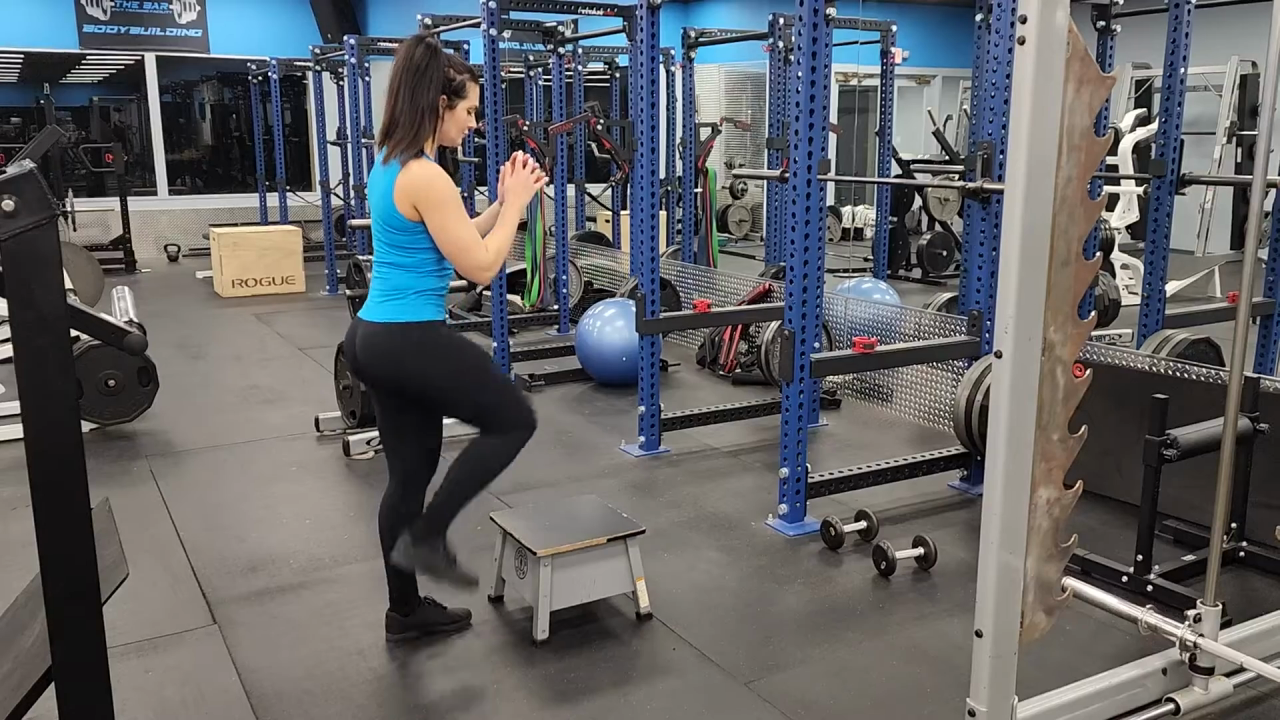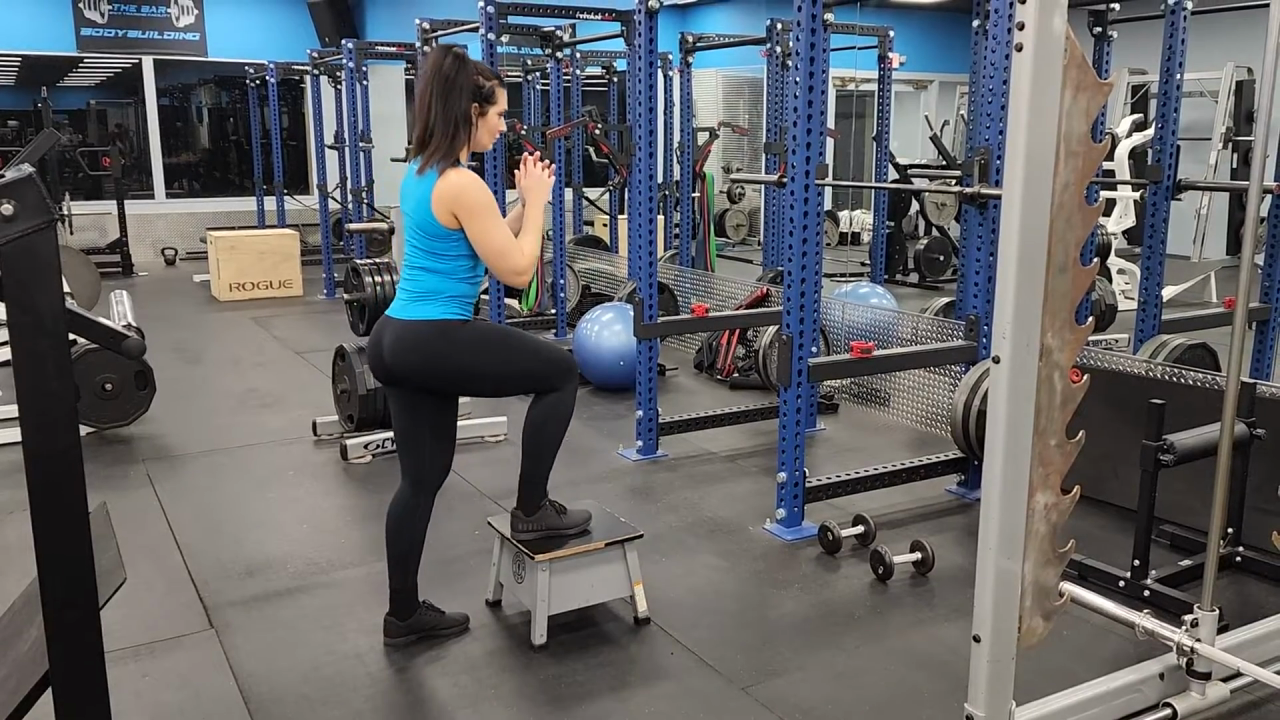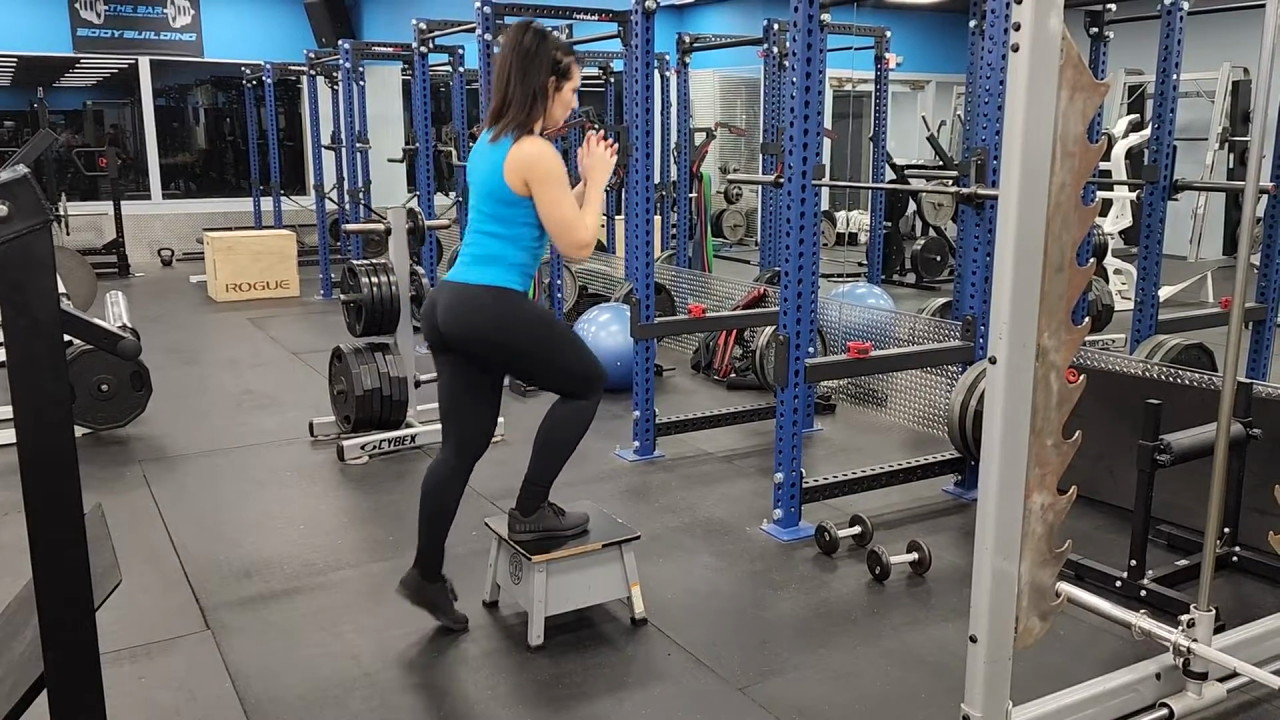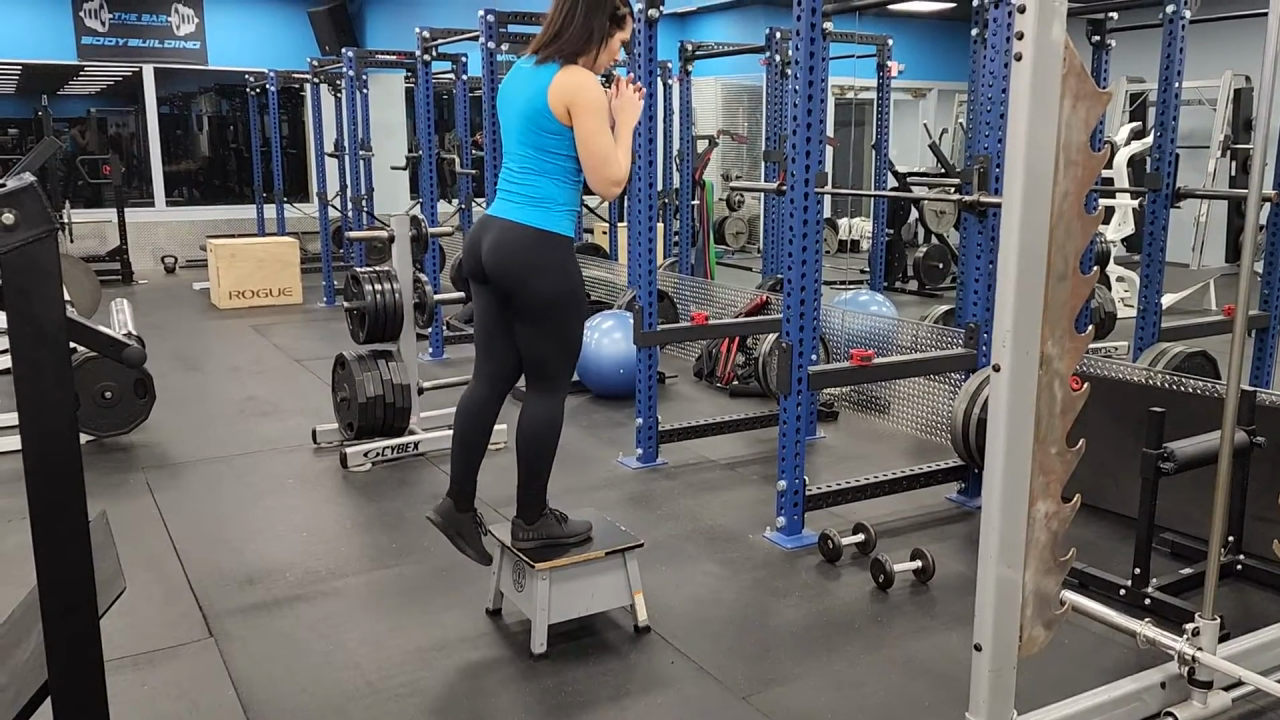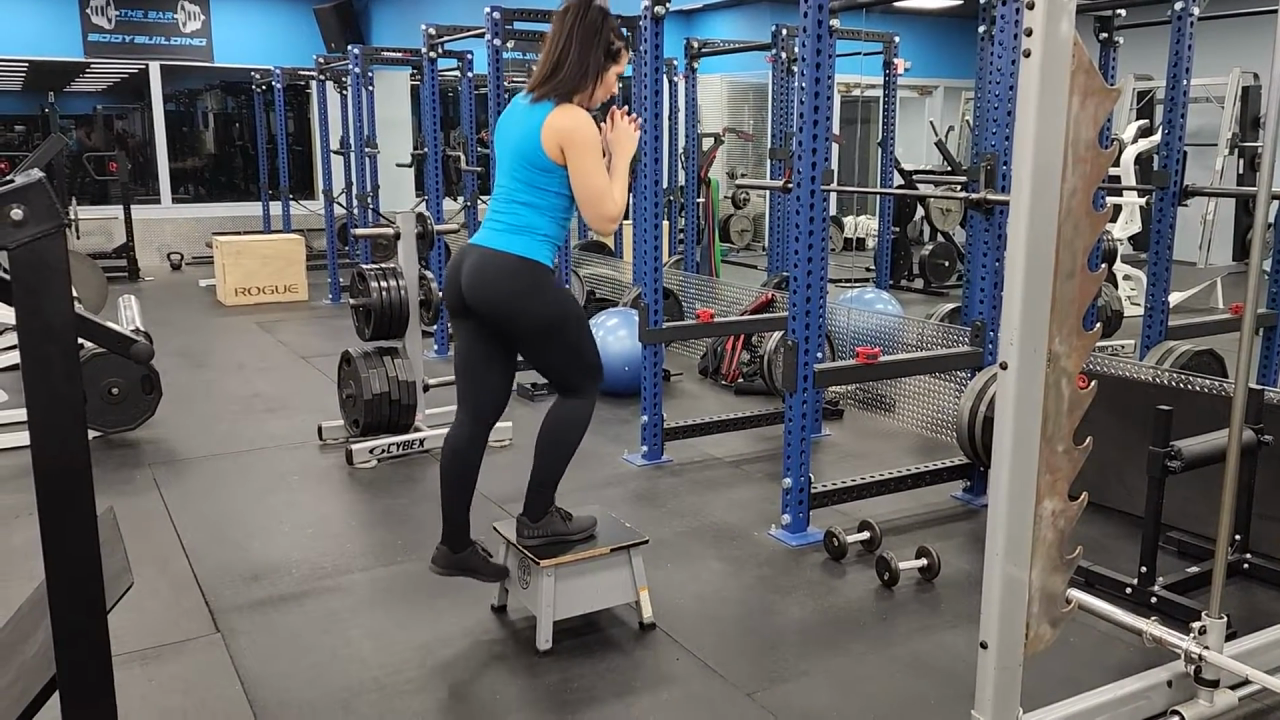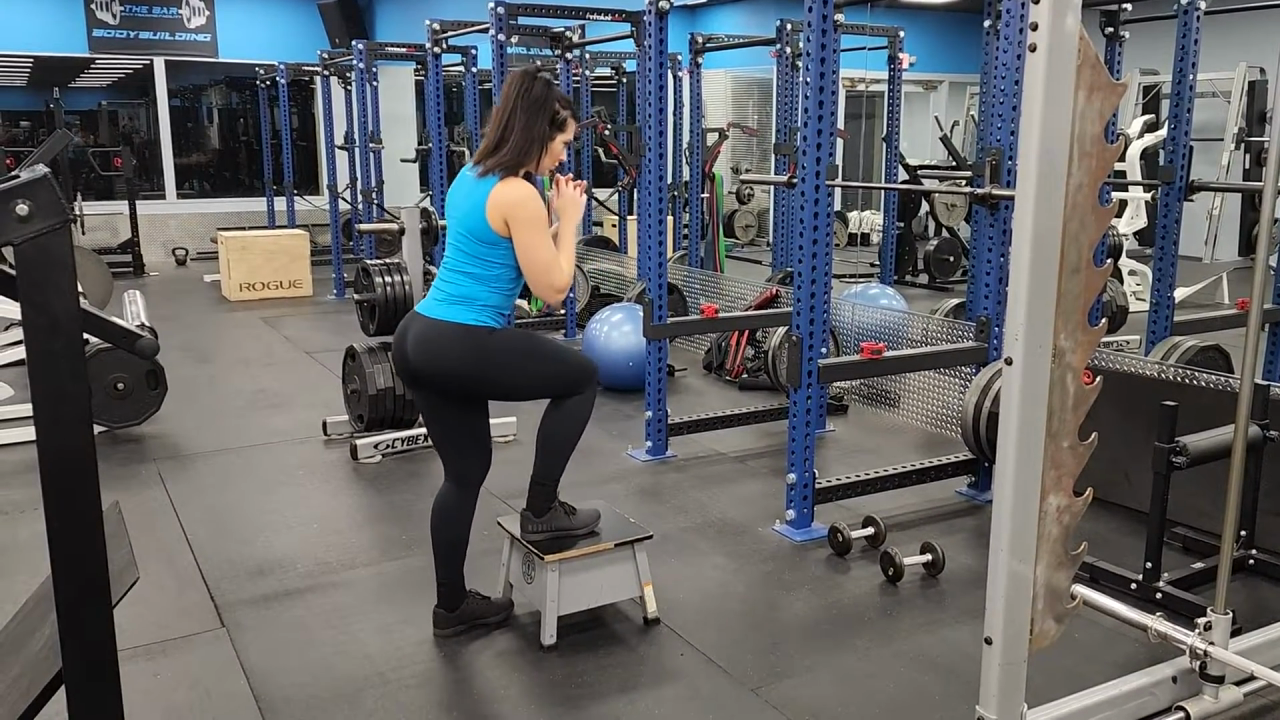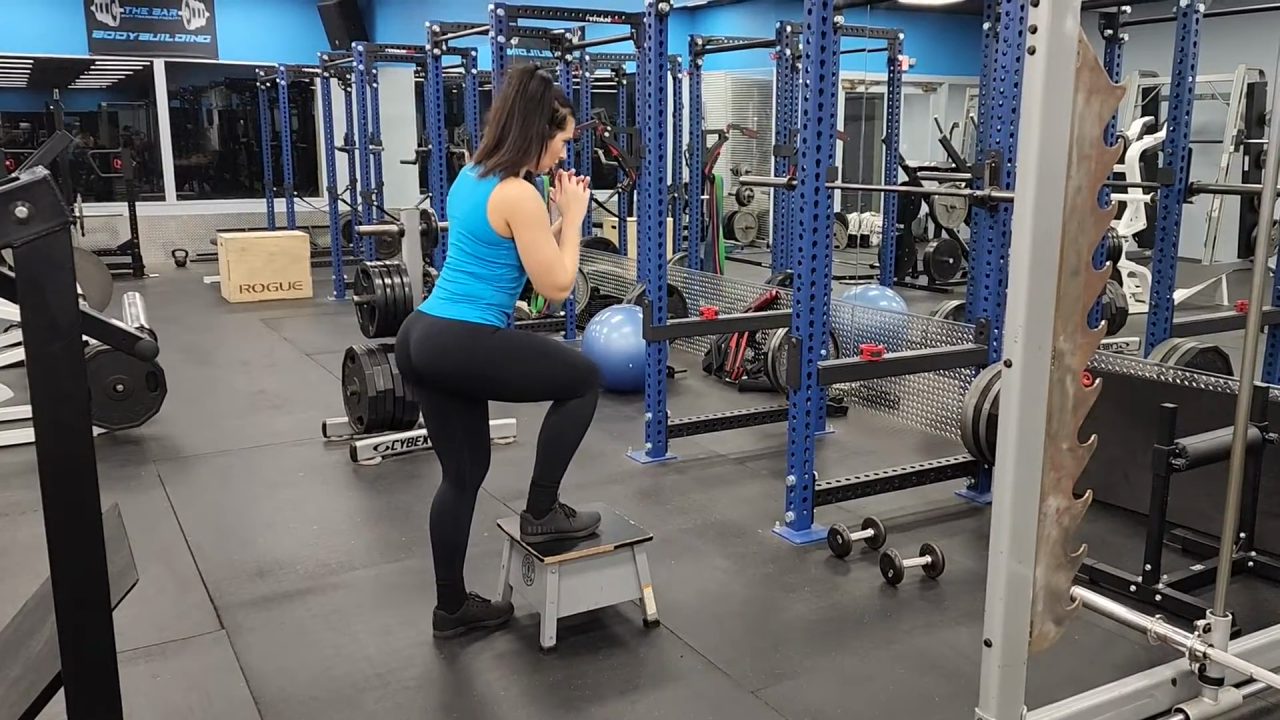
dt=0.7s
person 1, frame 1
left shoulder: (389, 164)
right shoulder: (425, 177)
left elbow: (449, 244)
right elbow: (479, 267)
left wrist: (501, 202)
right wrist: (515, 206)
left hip: (374, 338)
right hip: (408, 340)
left knee: (411, 474)
right knee: (513, 421)
left ankle: (406, 609)
right ankle: (427, 538)
person 1, frame 2
left shoulder: (420, 170)
right shoulder: (462, 184)
right elbow: (515, 271)
left wrist: (524, 205)
right wrist: (536, 203)
left hip: (396, 340)
right hip: (435, 342)
left knee: (421, 478)
right knee: (561, 372)
left ankle: (403, 613)
right ankle: (532, 509)
person 1, frame 3
left shoulder: (489, 141)
right shoulder: (536, 153)
right elbow: (577, 245)
left wrist: (583, 181)
right wrist: (598, 181)
left hip: (448, 305)
right hip: (492, 309)
left knee: (463, 444)
right knee: (587, 382)
left ankle: (426, 575)
right ankle: (531, 513)
person 1, frame 4
left shoulder: (519, 74)
right shoulder: (580, 84)
right elbow: (608, 183)
left wrist: (606, 118)
right wrist: (625, 123)
left hip: (490, 238)
right hip: (538, 251)
left knee: (492, 377)
right knee: (548, 386)
left ankle: (458, 505)
right ankle: (531, 520)
person 1, frame 5
left shoulder: (518, 109)
right shoulder: (572, 122)
right elbow: (604, 219)
left wrist: (602, 151)
right wrist: (621, 155)
left hip: (469, 271)
right hip: (517, 279)
left knee: (476, 414)
right knee: (580, 386)
left ankle: (454, 545)
right ankle: (538, 519)
person 1, frame 6
left shoulder: (471, 177)
right shoulder: (518, 195)
right elbow: (552, 289)
left wrist: (557, 220)
right wrist: (569, 220)
left hip: (418, 341)
right hip: (461, 347)
left knee: (464, 472)
right knee: (580, 377)
left ankle: (452, 604)
right ankle: (542, 510)
person 1, frame 7
left shoulder: (471, 176)
right shoulder: (518, 195)
right elbow: (557, 286)
left wrist: (559, 217)
right wrist: (573, 216)
left hip: (421, 340)
right hip: (463, 346)
left knee: (462, 474)
right knee: (582, 380)
left ankle: (451, 606)
right ankle: (542, 511)
